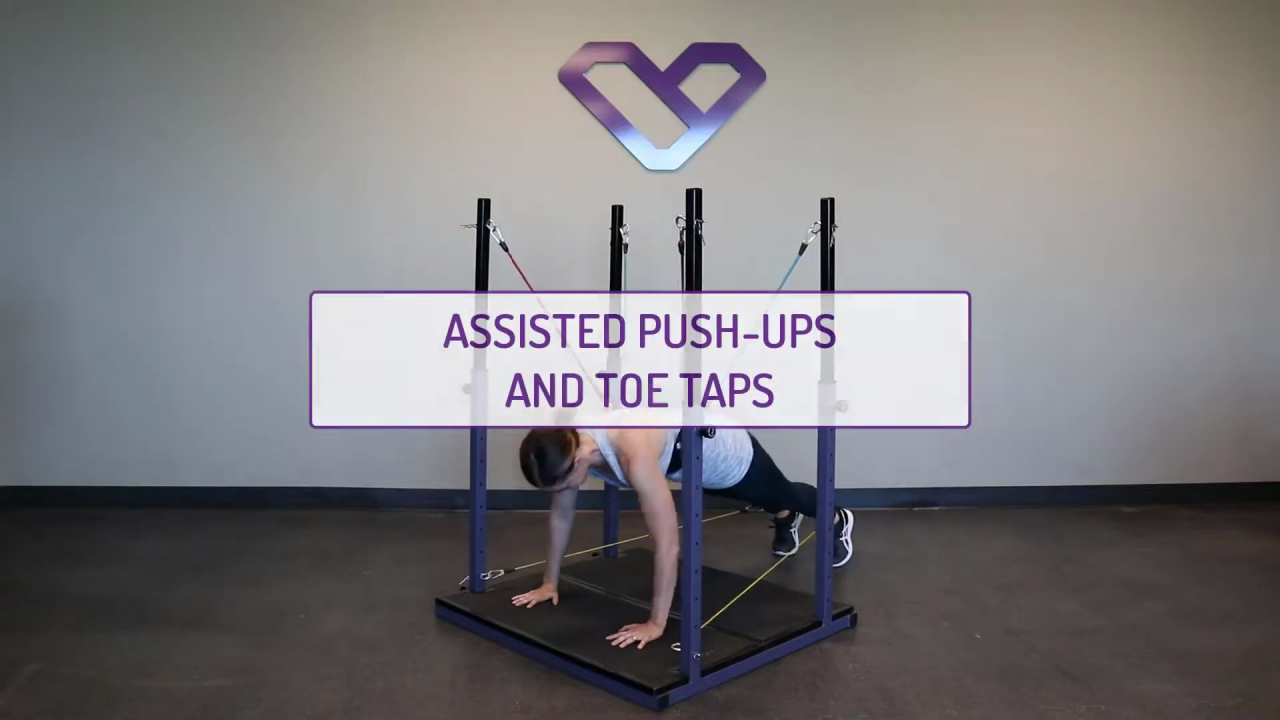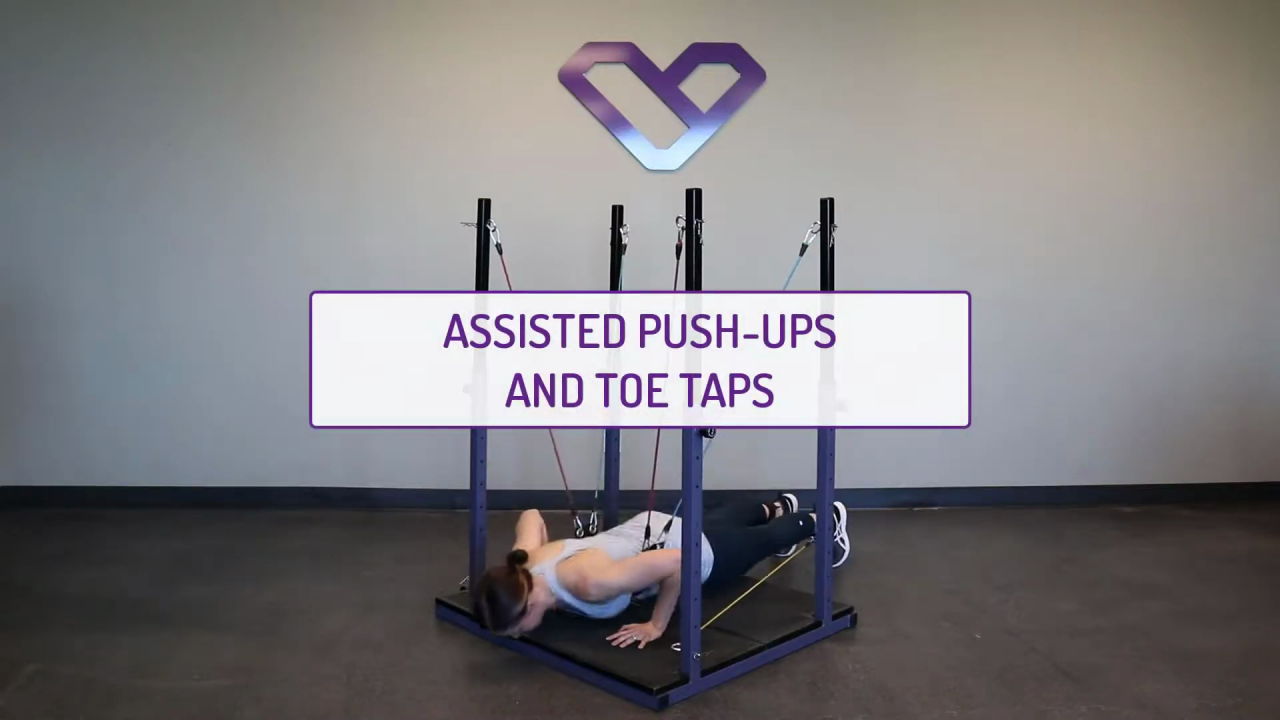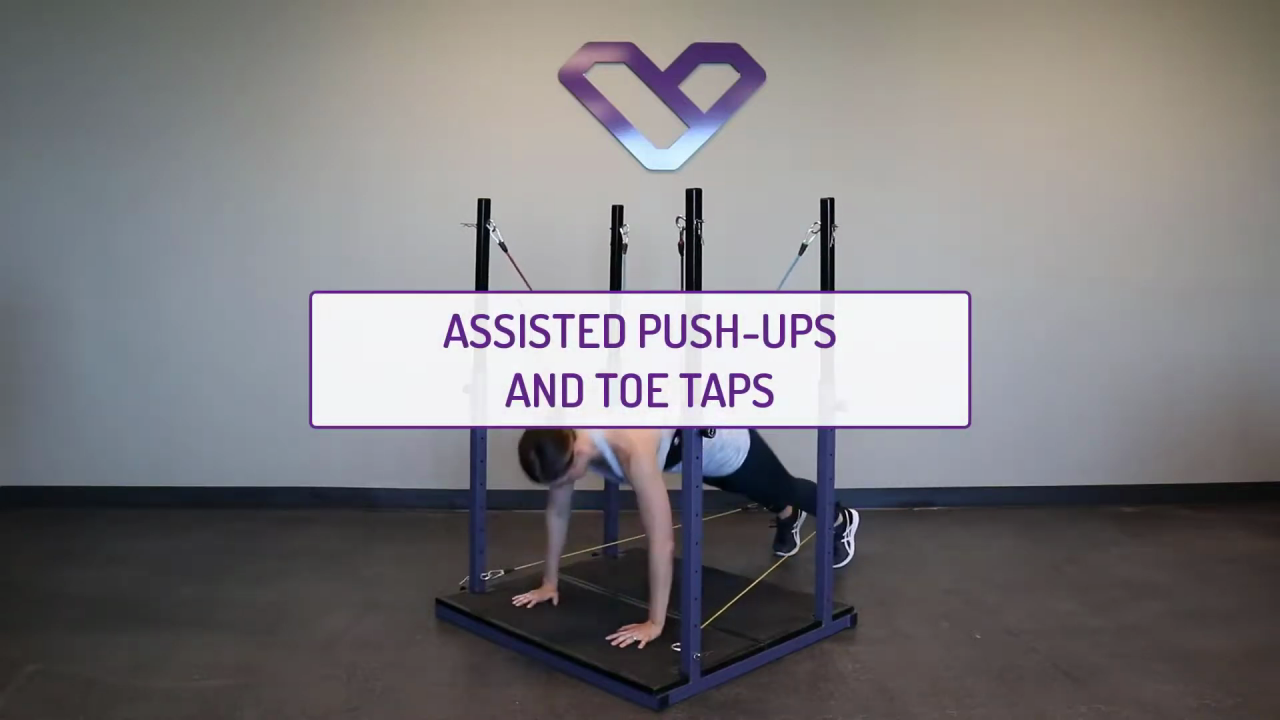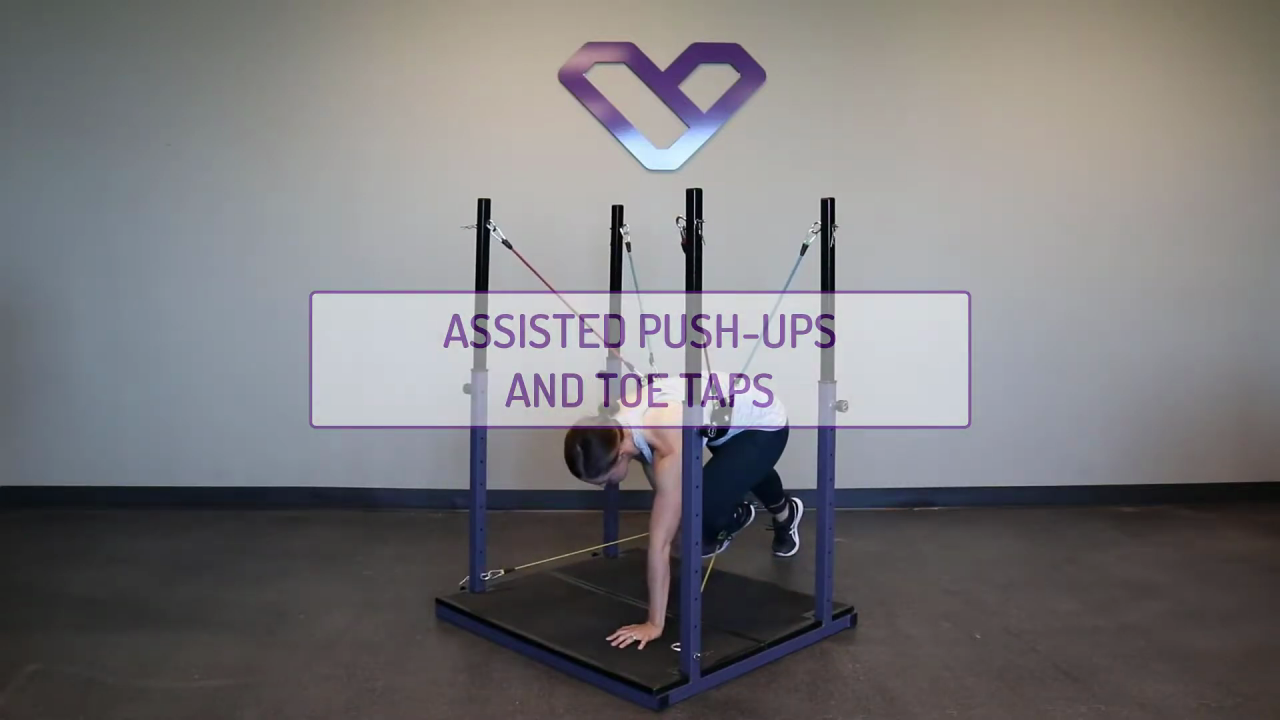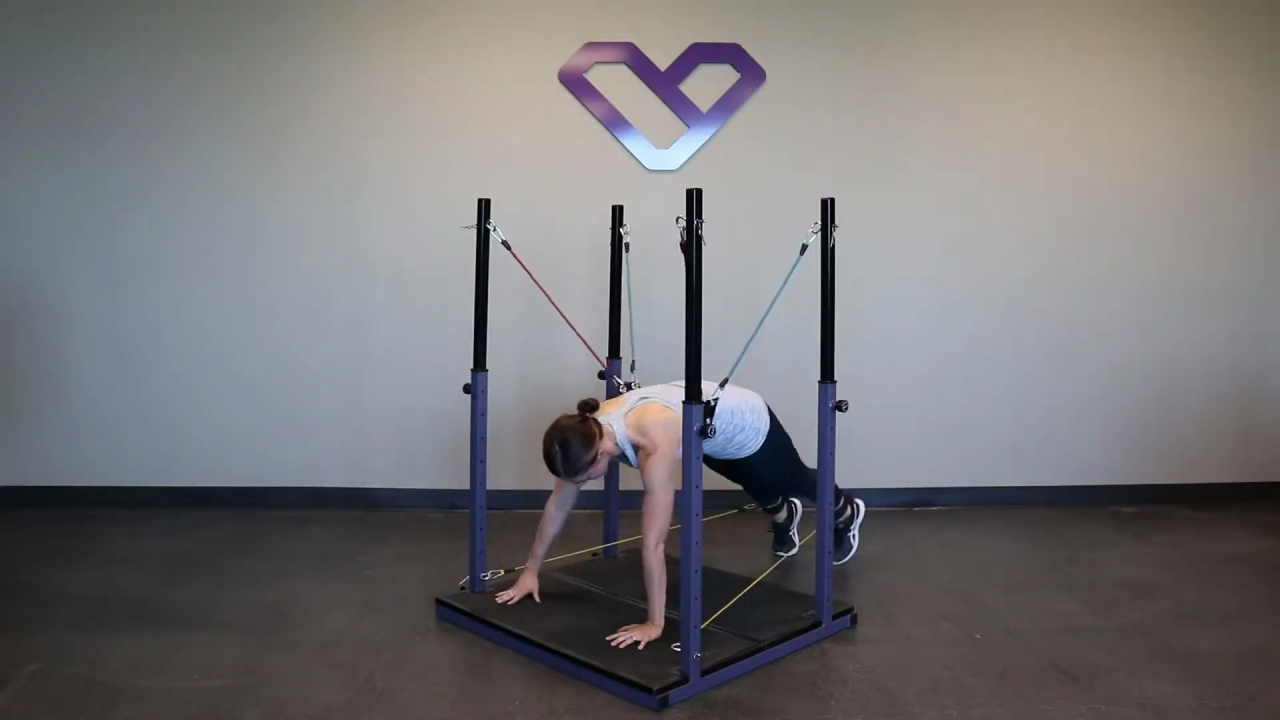
dt=0.7s
person 1, frame 1
left shoulder: (634, 455)
right shoulder: (569, 443)
left elbow: (667, 544)
right elbow: (560, 512)
left wrist: (656, 624)
right wrist: (550, 583)
left hip: (725, 454)
right hip: (685, 450)
left knee: (783, 495)
left ankle: (838, 520)
right ankle: (787, 521)
person 1, frame 2
left shoulder: (588, 583)
right shoulder: (526, 571)
left elbow: (677, 562)
right elbow: (531, 514)
left wrist: (655, 626)
left hip: (695, 551)
right hip: (644, 530)
left knee: (765, 540)
right knee: (716, 521)
left ankle: (827, 519)
right ankle: (777, 507)
person 1, frame 3
left shoulder: (631, 448)
right shoulder: (568, 440)
left elbow: (661, 542)
right elbow: (557, 512)
left wrist: (655, 622)
right wrist: (549, 582)
left hip: (724, 444)
left knee: (784, 489)
right knee: (765, 493)
left ankle: (842, 520)
right ankle: (789, 517)
person 1, frame 4
left shoulder: (669, 446)
right shoulder: (612, 427)
left elbow: (660, 542)
left wrist: (654, 624)
left hip: (764, 420)
right hip: (728, 406)
left knee: (703, 512)
right knee: (754, 473)
left ankle: (737, 517)
right ankle: (786, 514)
person 1, frame 5
left shoulder: (652, 444)
right shoulder: (586, 434)
left elbow: (653, 543)
right elbow: (557, 504)
left wrist: (655, 624)
right wrist: (530, 573)
left hip: (744, 424)
left knee: (795, 480)
right knee: (755, 484)
left ankle: (846, 511)
right ankle: (785, 517)
